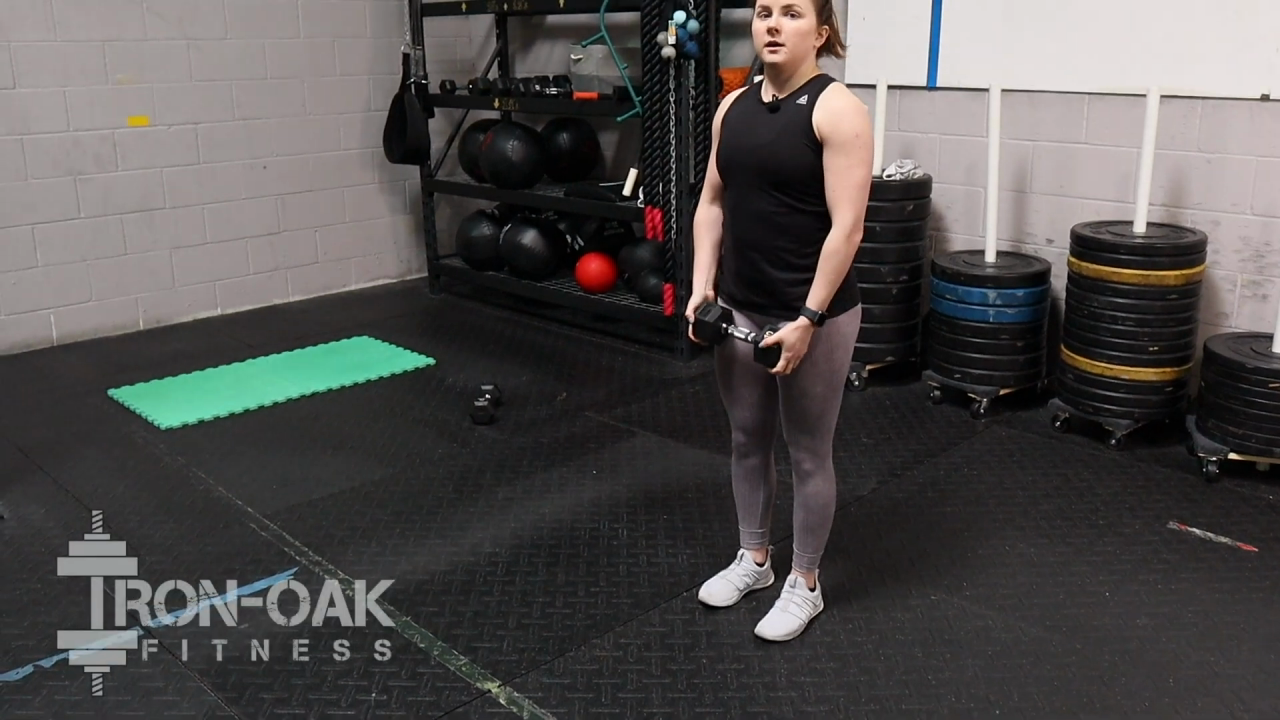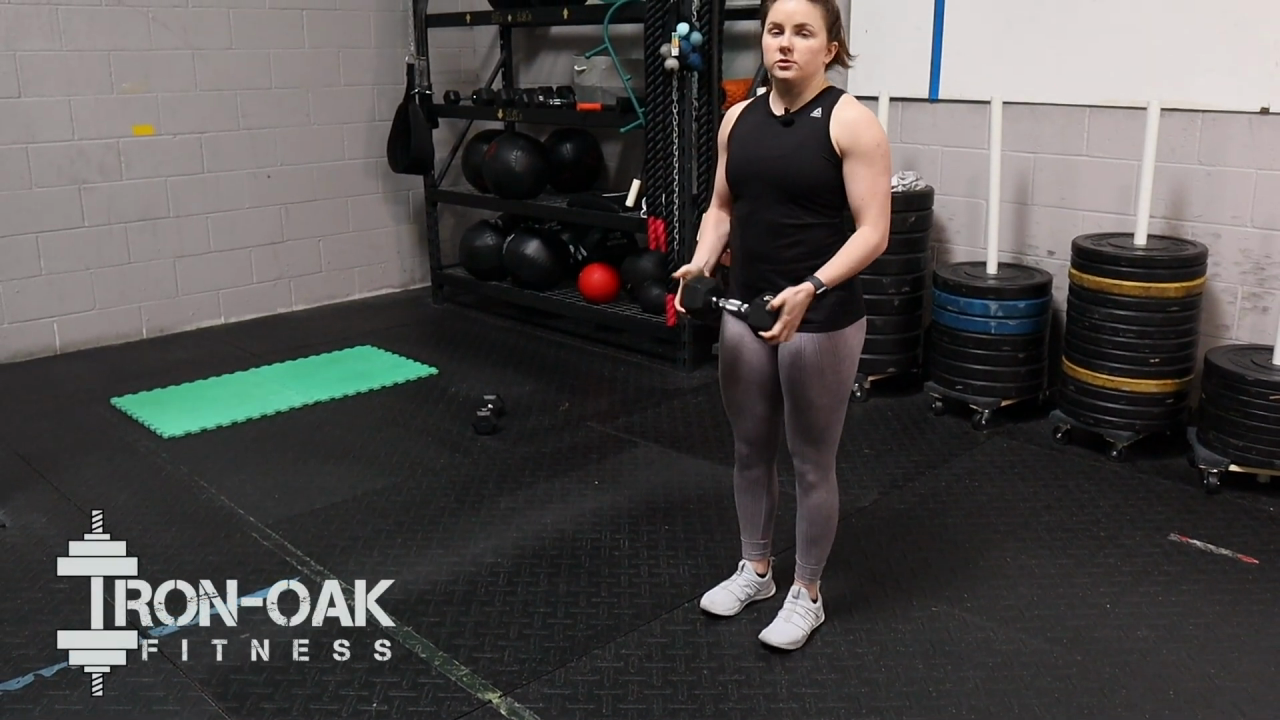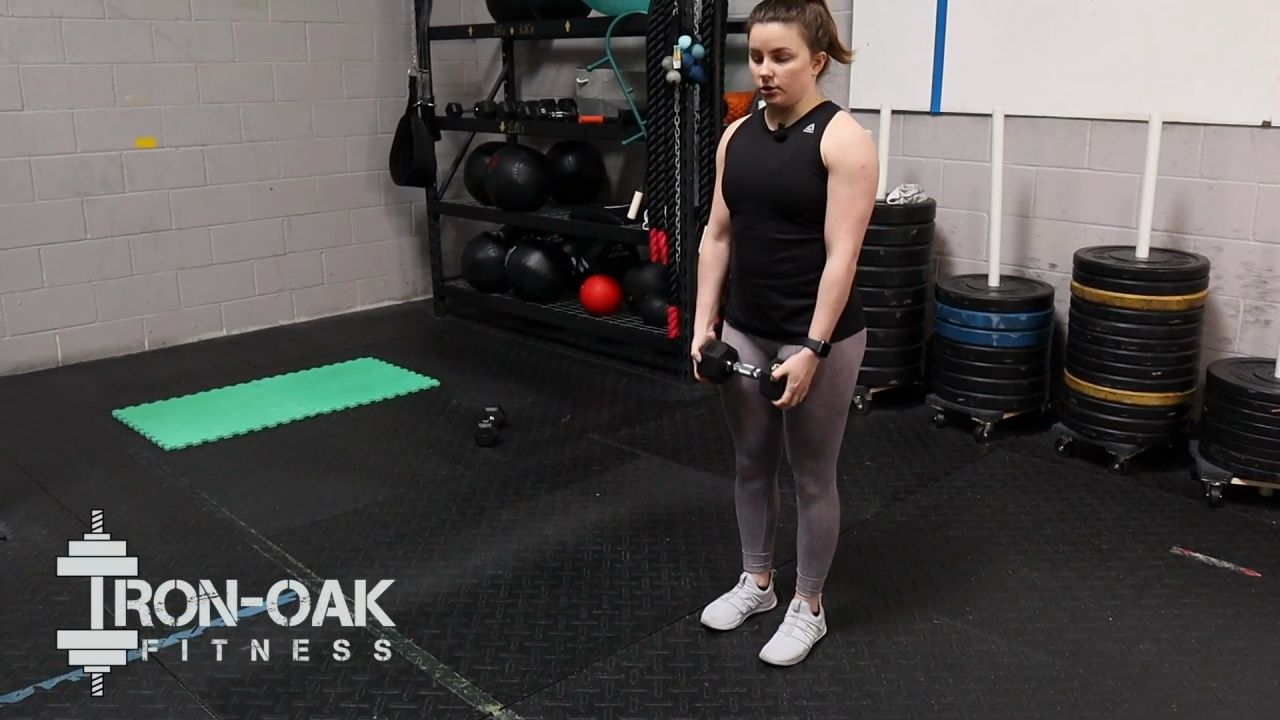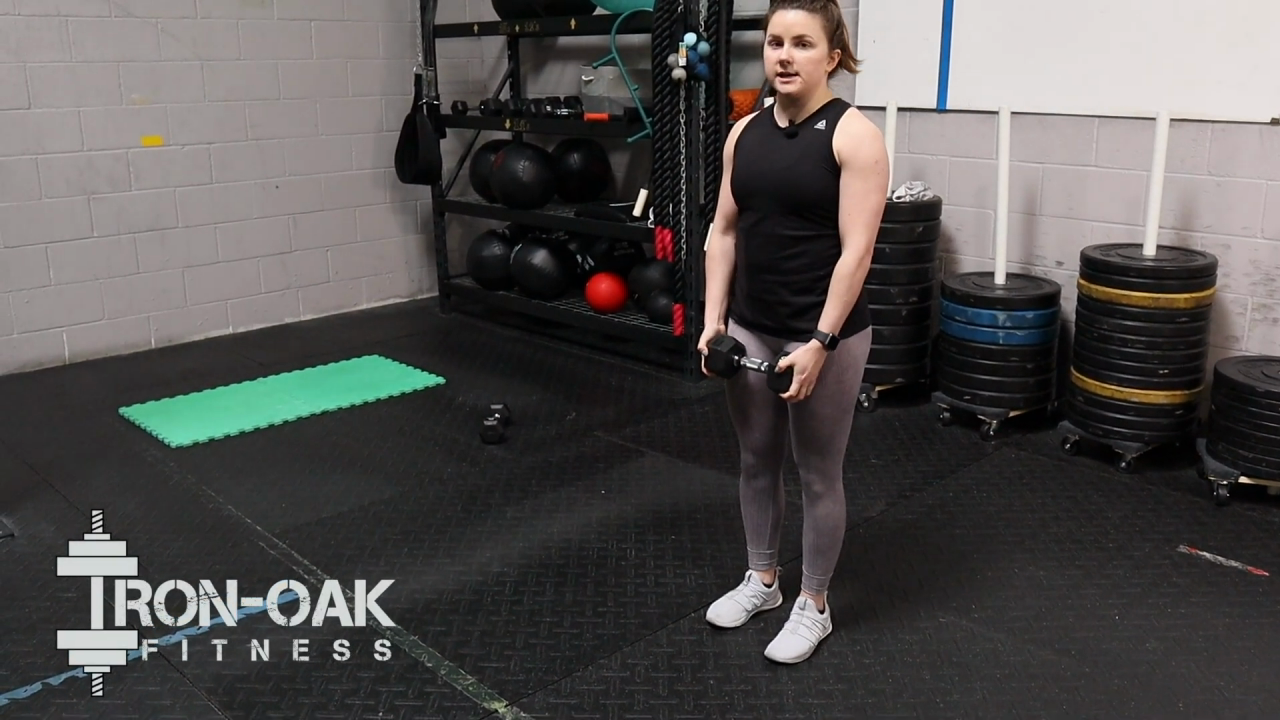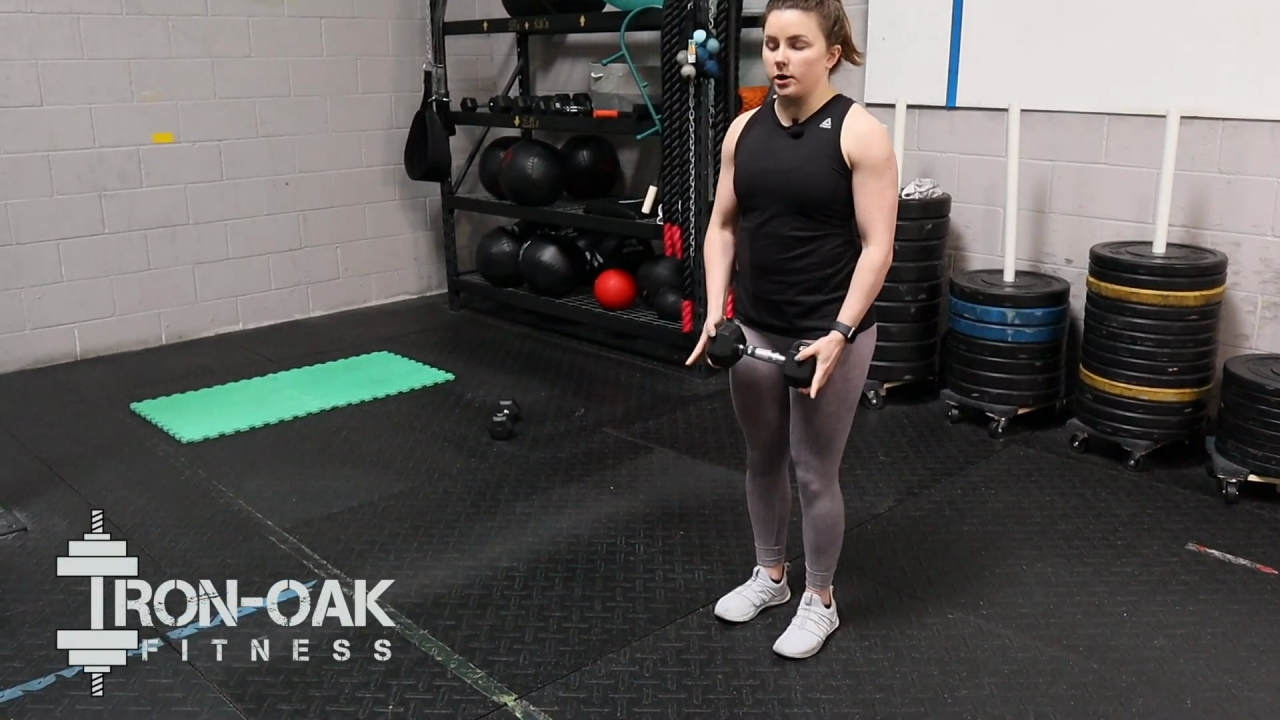
dt=1s
person 1, frame 1
left shoulder: (837, 108)
right shoulder: (733, 106)
left elbow: (847, 227)
right elbow: (712, 202)
left wrist: (808, 320)
right wrist: (703, 284)
left hip: (814, 310)
right hip: (741, 305)
left knee: (807, 452)
right knee: (747, 438)
left ankle: (805, 583)
right ankle: (753, 558)
person 1, frame 2
left shoulder: (850, 121)
right shoulder: (740, 117)
left elbow: (873, 231)
left wrist: (810, 289)
right wrist: (701, 262)
left hip: (821, 320)
right hip: (744, 312)
left knee: (811, 462)
right knee: (750, 450)
left ankle: (807, 595)
right ankle: (755, 569)
person 1, frame 3
left shoulder: (843, 138)
right shoulder: (737, 135)
left elbow: (842, 256)
right elbow: (718, 235)
left wrist: (812, 351)
right wrist: (704, 323)
left hip: (817, 336)
right hip: (746, 330)
left knee: (811, 475)
right knee: (751, 462)
left ankle: (808, 608)
right ankle: (756, 581)
person 1, frame 4
left shoulder: (853, 134)
right shoulder: (745, 132)
left elbow: (856, 250)
right elbow: (724, 231)
left wrist: (821, 342)
right wrist: (713, 317)
left hip: (824, 334)
right hip: (751, 327)
left knee: (818, 473)
right knee: (756, 460)
left ankle: (813, 605)
right ankle: (761, 579)
person 1, frame 5
left shoulder: (860, 132)
right shoulder: (745, 129)
left elbow: (877, 246)
right elbow: (722, 226)
left wrist: (840, 334)
right wrist: (716, 309)
left hip: (828, 331)
right hip: (755, 327)
left knee: (814, 473)
right knee: (762, 459)
left ankle: (820, 601)
right ankle: (770, 574)
